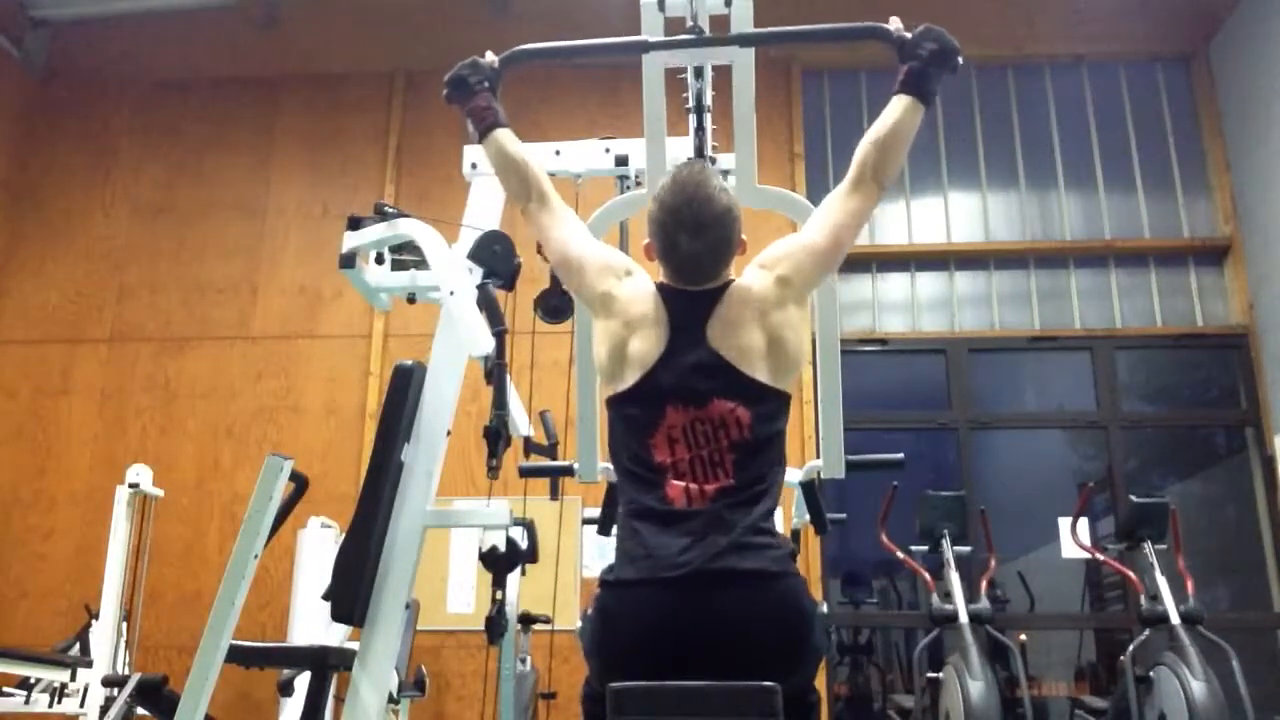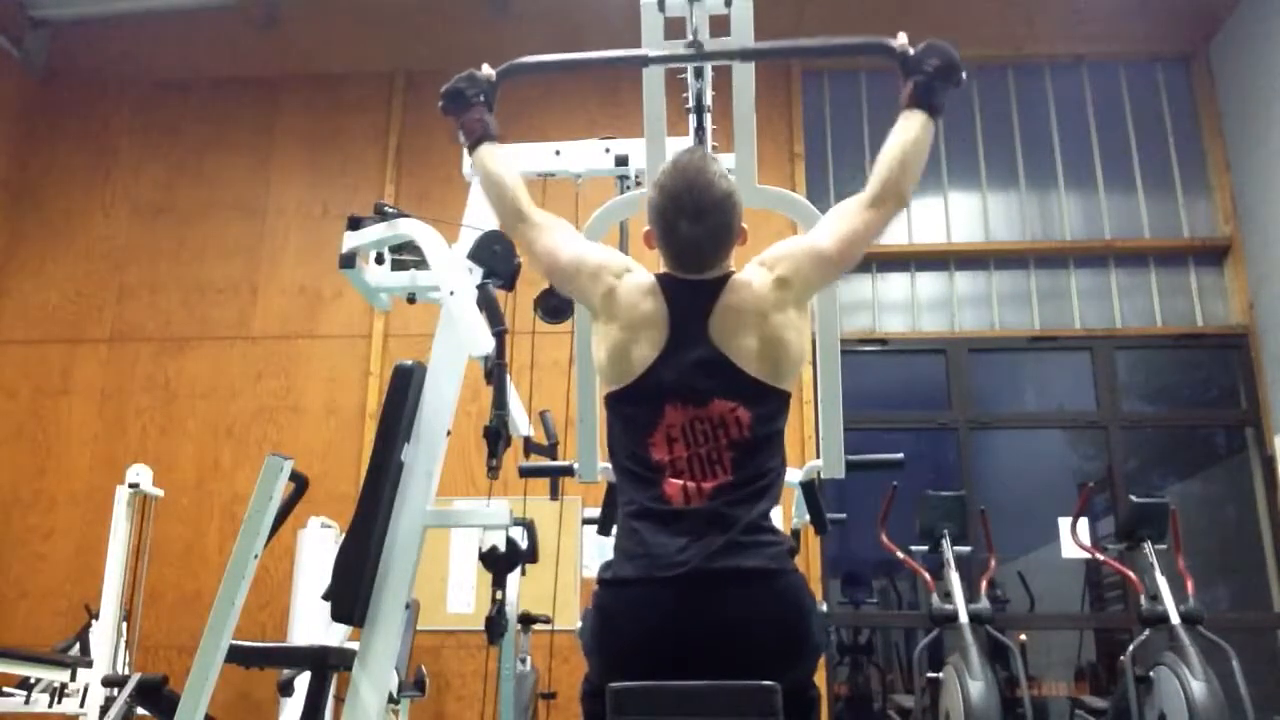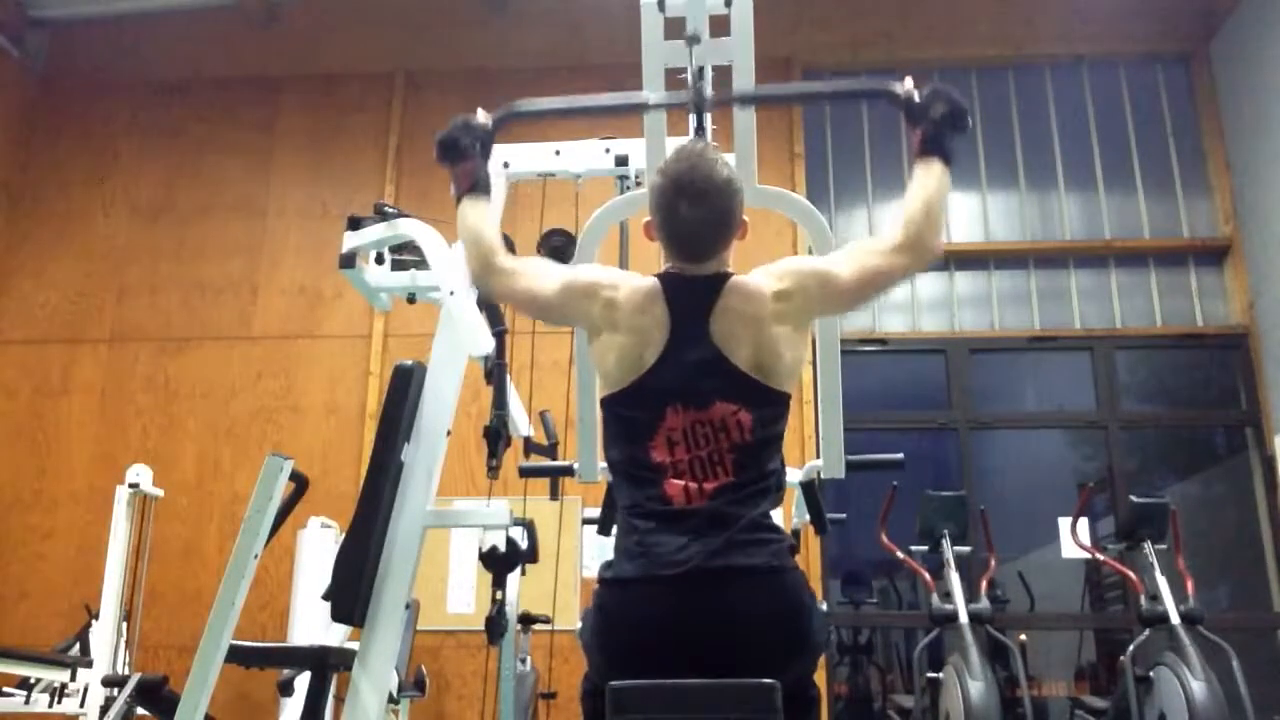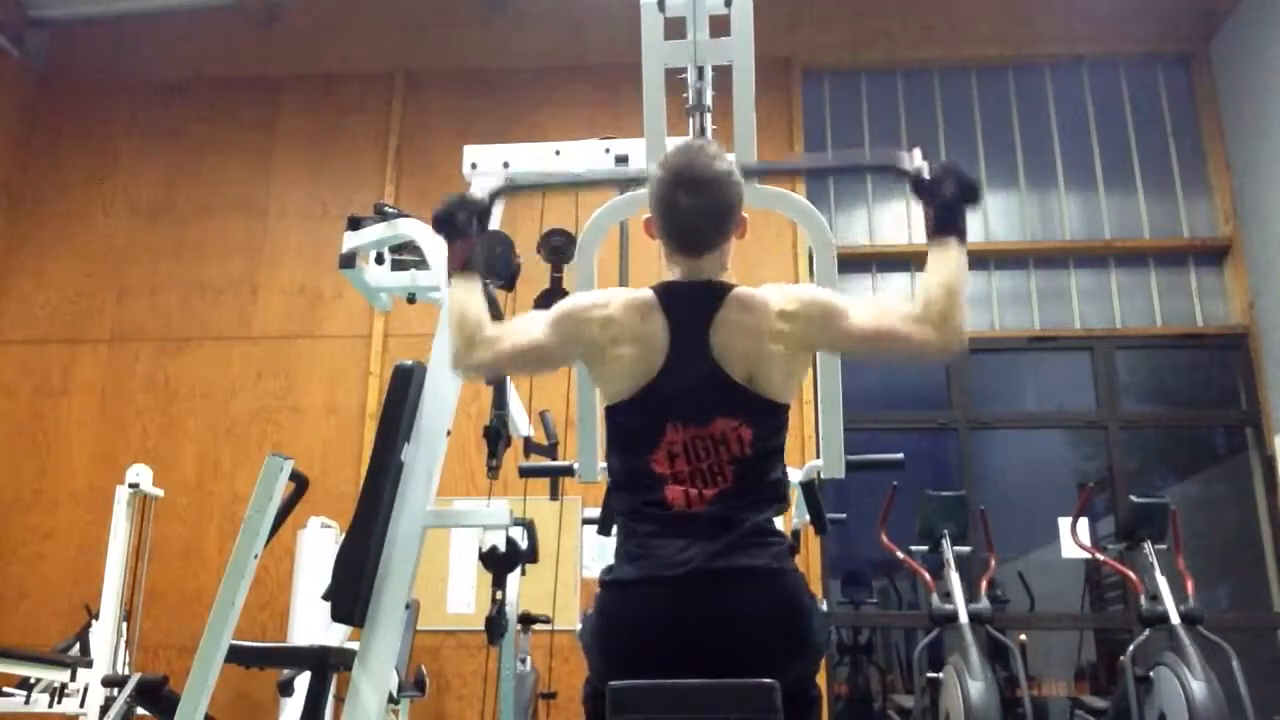
dt=0.2s
person 1, frame 1
left shoulder: (619, 303)
right shoulder: (774, 297)
left elbow: (538, 198)
right elbow: (865, 182)
left wrist: (483, 109)
right wrist: (915, 81)
left hip: (639, 607)
right hip: (761, 603)
person 1, frame 2
left shoulder: (614, 297)
right shoulder: (777, 294)
left elbow: (519, 212)
right elbow: (882, 196)
left wrist: (476, 122)
right wrist: (920, 96)
left hip: (636, 603)
right hip: (761, 600)
person 1, frame 3
left shoulder: (609, 305)
right shoulder: (782, 300)
left elbow: (489, 267)
right elbow: (916, 245)
left wrist: (472, 173)
right wrist: (931, 142)
left hip: (637, 605)
right hip: (762, 600)
person 1, frame 4
left shoulder: (604, 320)
right shoulder: (787, 317)
left elbow: (473, 349)
right elbow: (940, 328)
left wrist: (464, 252)
right wrist: (945, 219)
left hip: (639, 609)
right hip: (761, 604)
